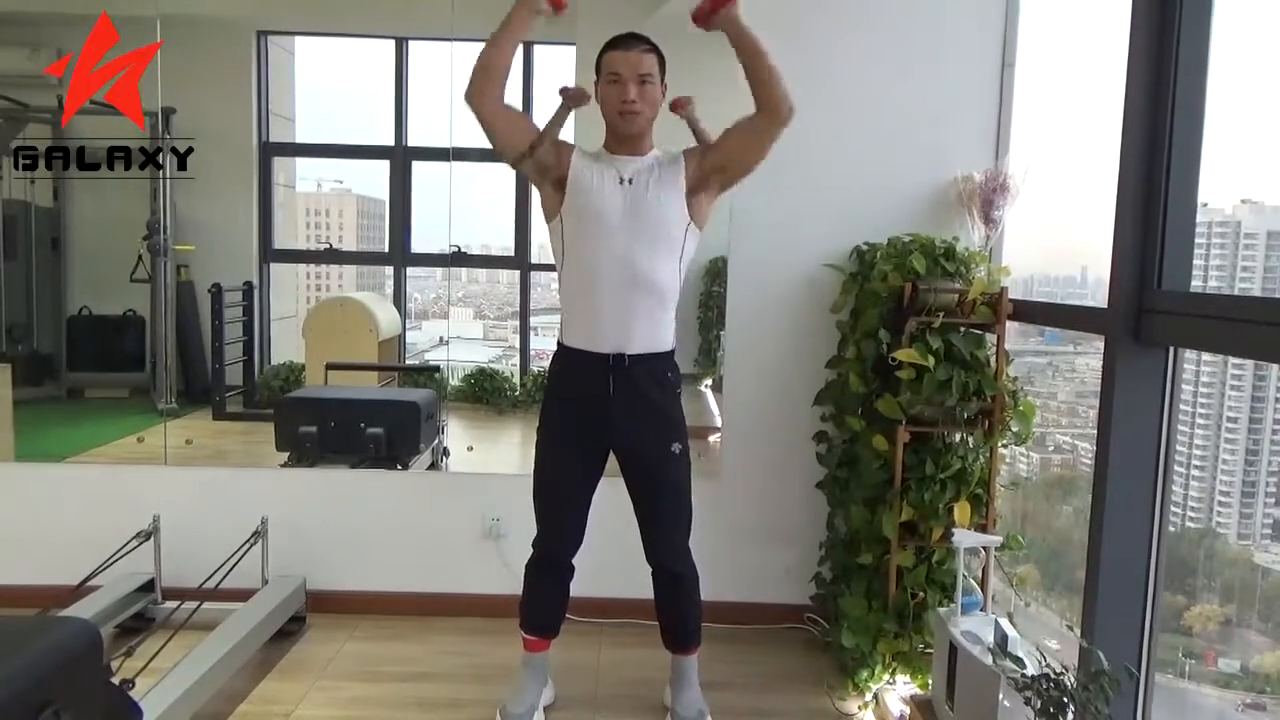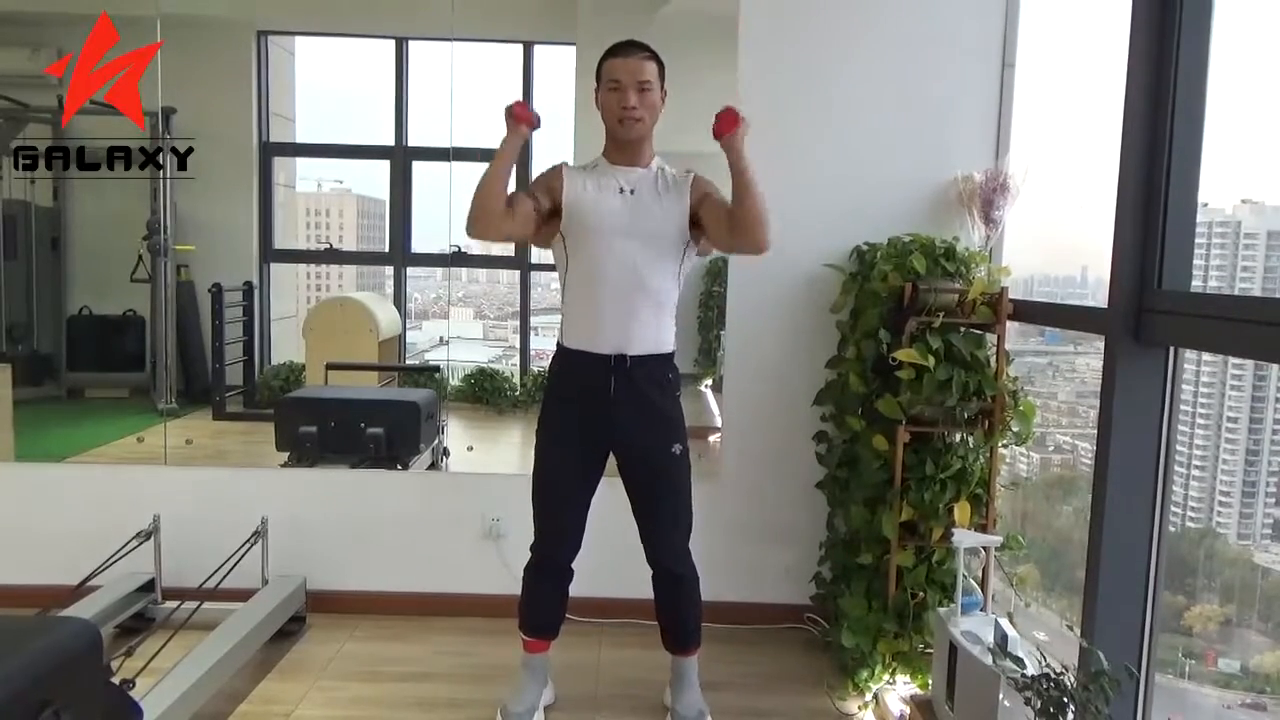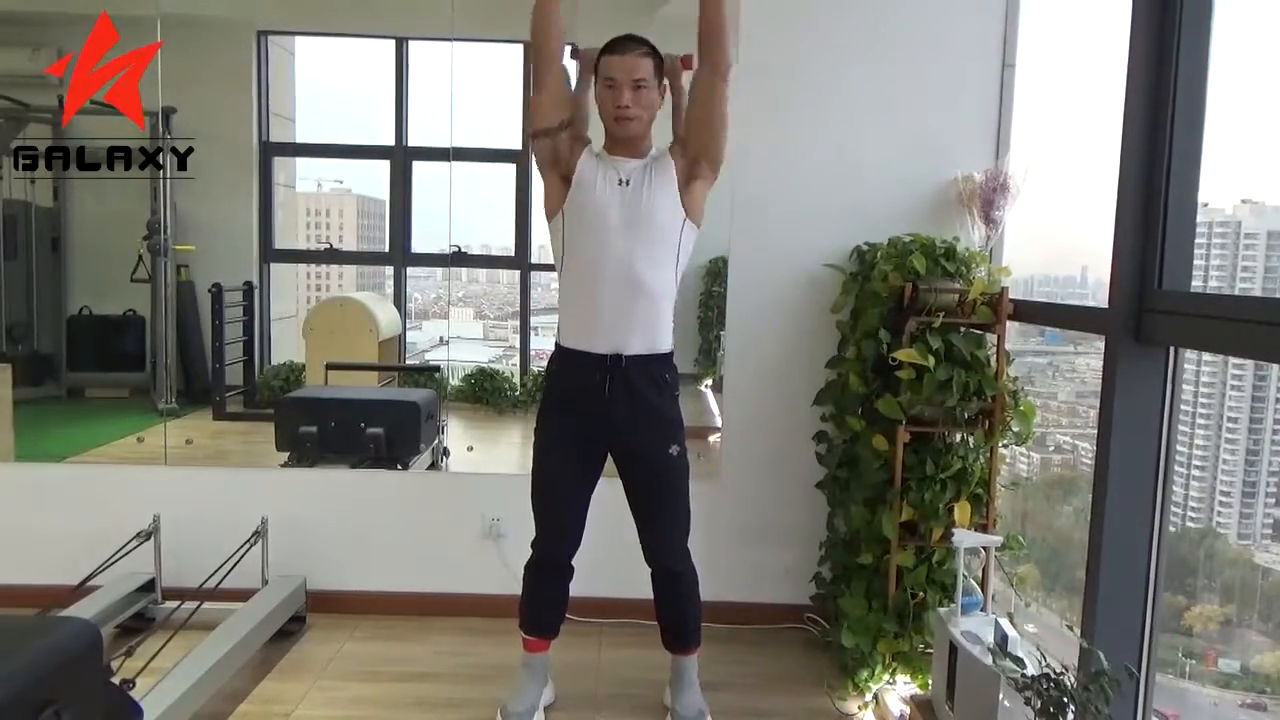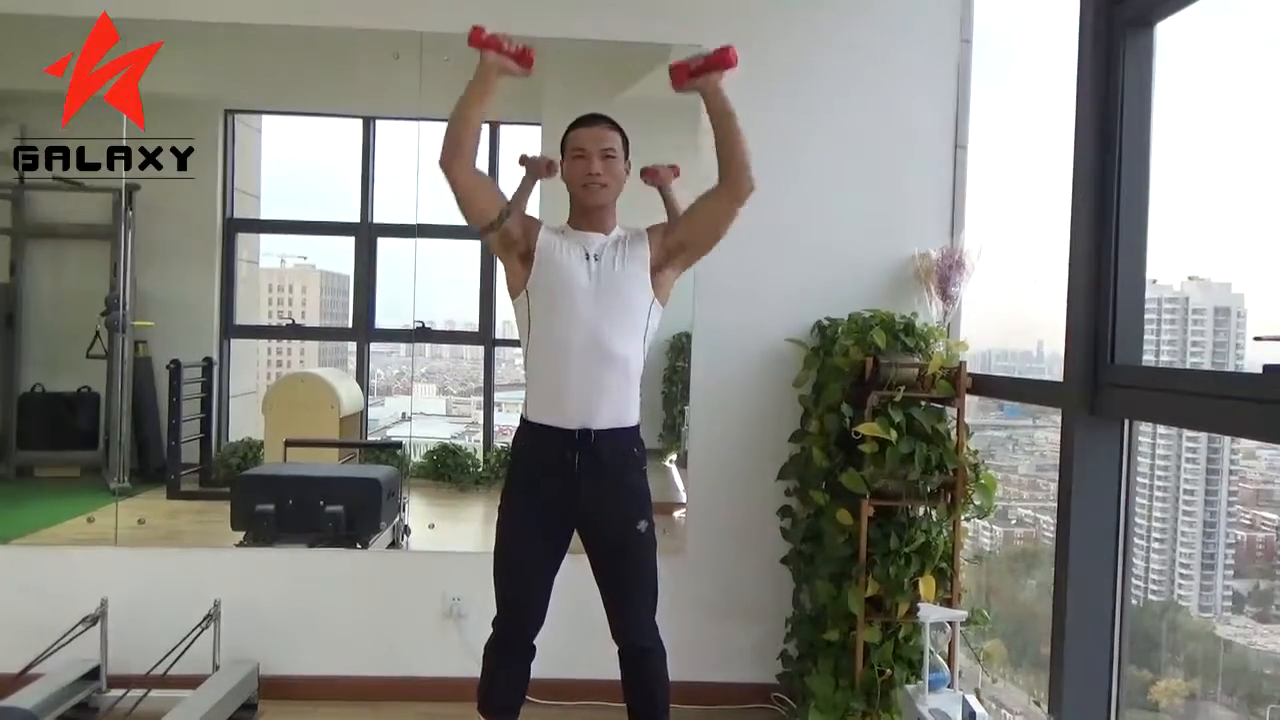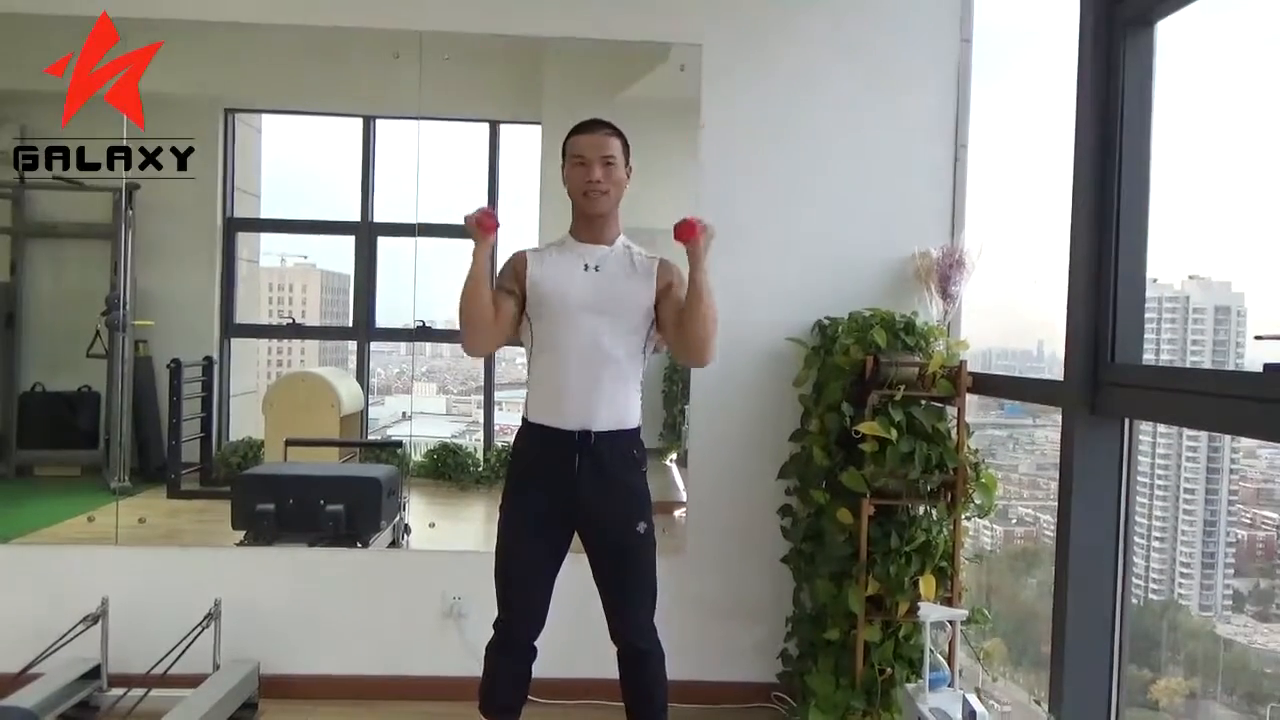
dt=0.4s
person 1, frame 1
left shoulder: (694, 173)
right shoulder: (561, 168)
left elbow: (777, 111)
right elbow: (482, 98)
left hip: (651, 379)
right hip: (575, 377)
left knee: (670, 547)
right knee: (553, 541)
person 1, frame 2
left shoulder: (689, 190)
right shoulder: (563, 184)
left elbow: (753, 239)
right elbow: (485, 226)
left wrist: (736, 153)
right wrist: (511, 145)
left hip: (652, 382)
right hip: (575, 379)
left knee: (670, 548)
right knee: (553, 543)
person 1, frame 3
left shoulder: (685, 171)
right shoulder: (566, 164)
left elbow: (717, 67)
right elbow: (544, 60)
left hip: (650, 380)
right hip: (574, 377)
left knee: (668, 546)
right knee: (553, 542)
person 1, frame 4
left shoulder: (655, 252)
right shoulder: (528, 245)
left elbow: (738, 184)
right elbow: (456, 162)
left wrist: (712, 92)
right wrist: (488, 73)
left hip: (618, 457)
right hip: (540, 454)
left knee: (637, 630)
right knee: (514, 625)
person 1, frame 5
left shoulder: (656, 273)
right shoulder: (528, 266)
left elbow: (698, 351)
right elbow: (477, 340)
left wrist: (698, 261)
right wrist: (481, 252)
left hip: (617, 458)
right hip: (540, 453)
left knee: (635, 630)
right knee: (515, 626)
